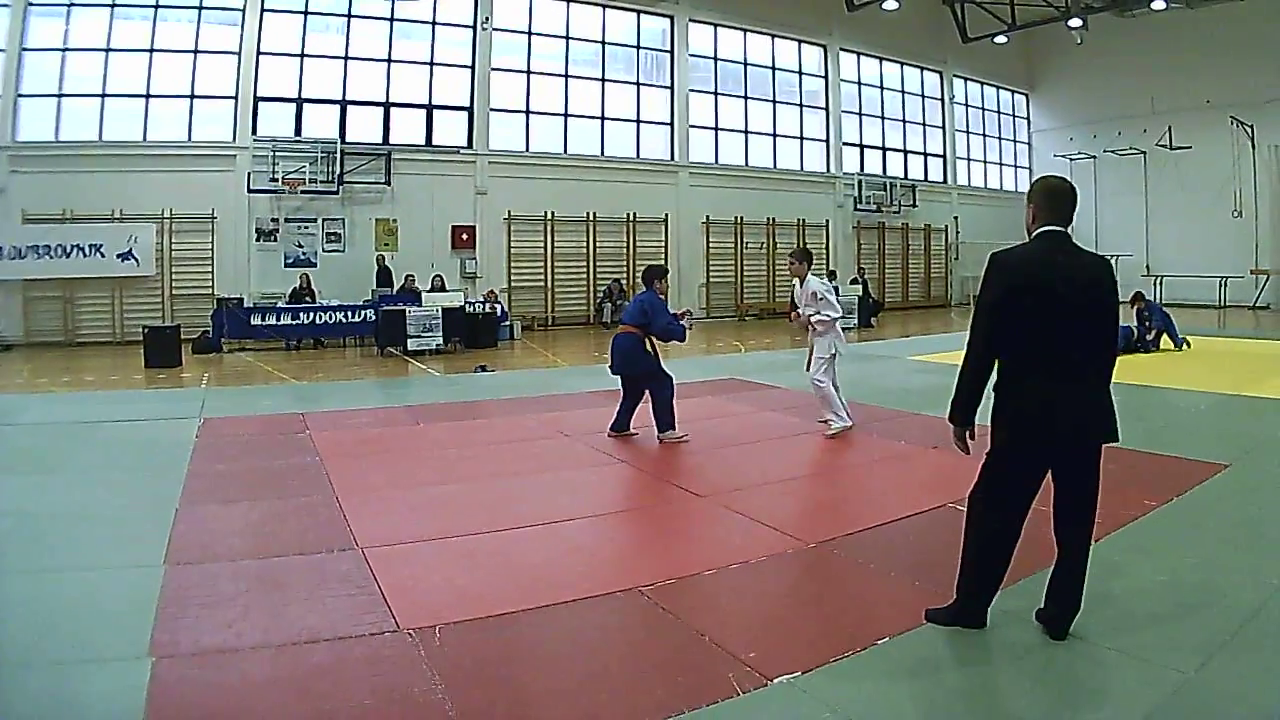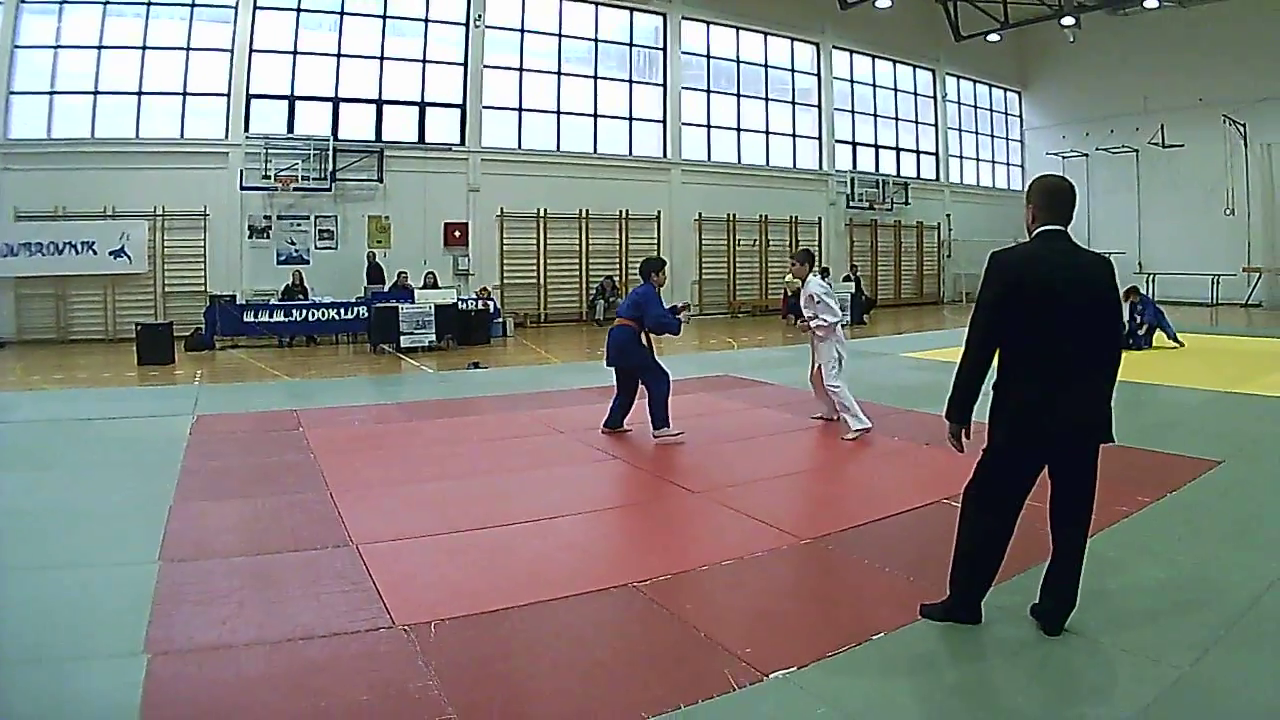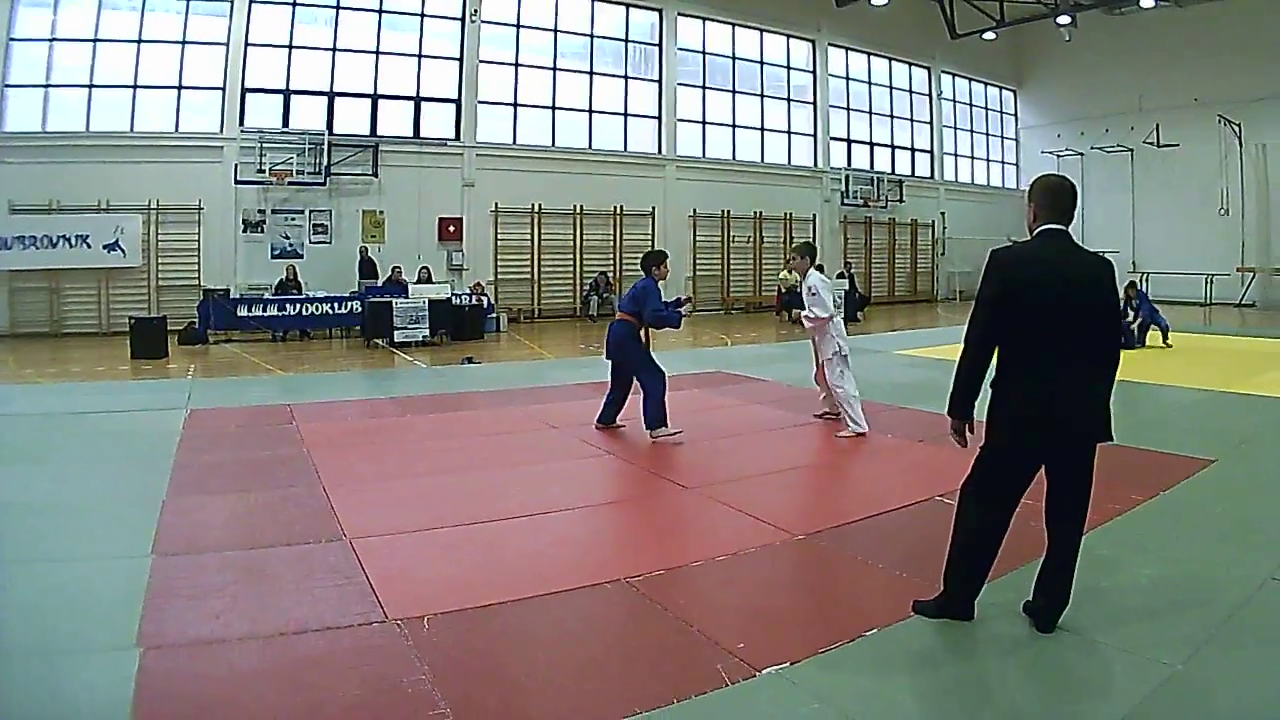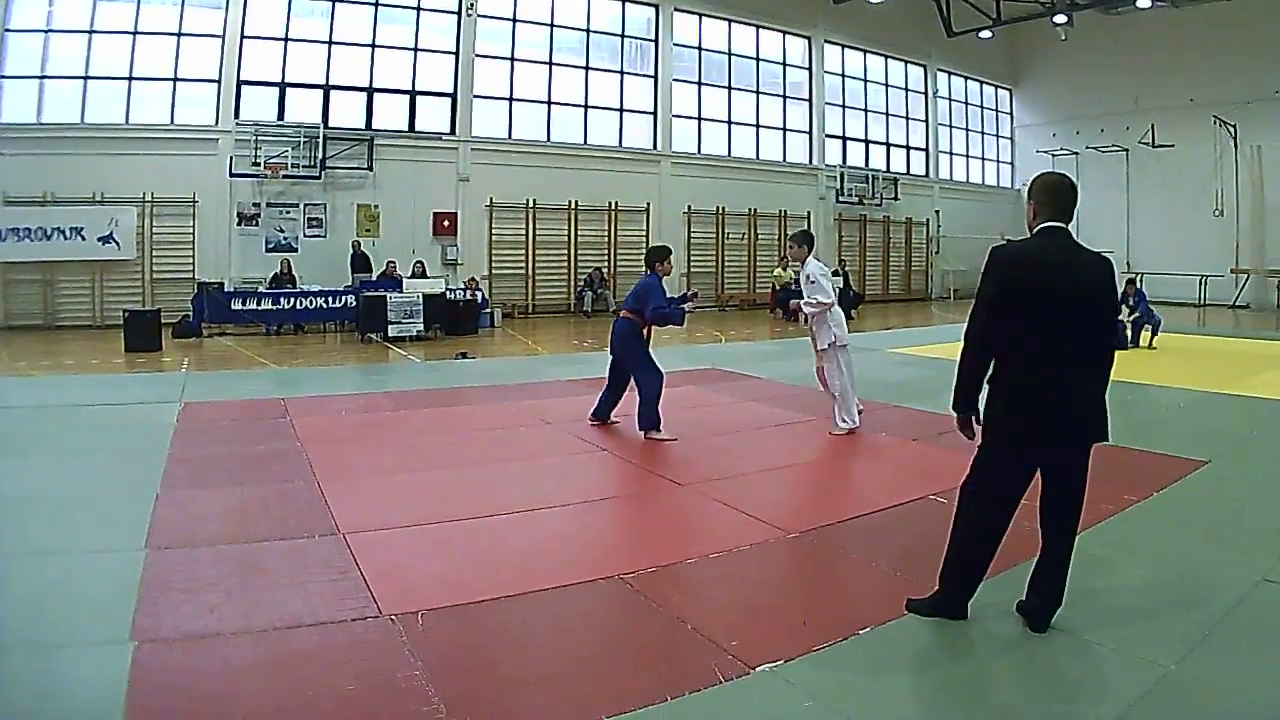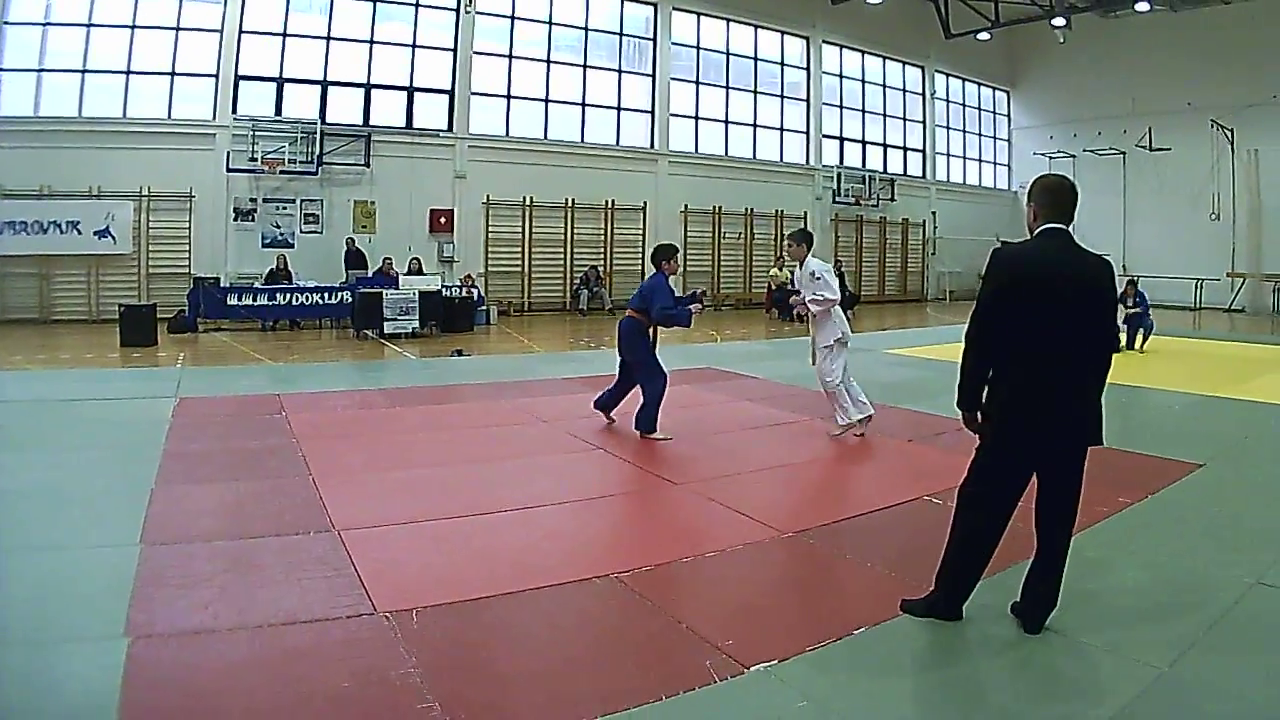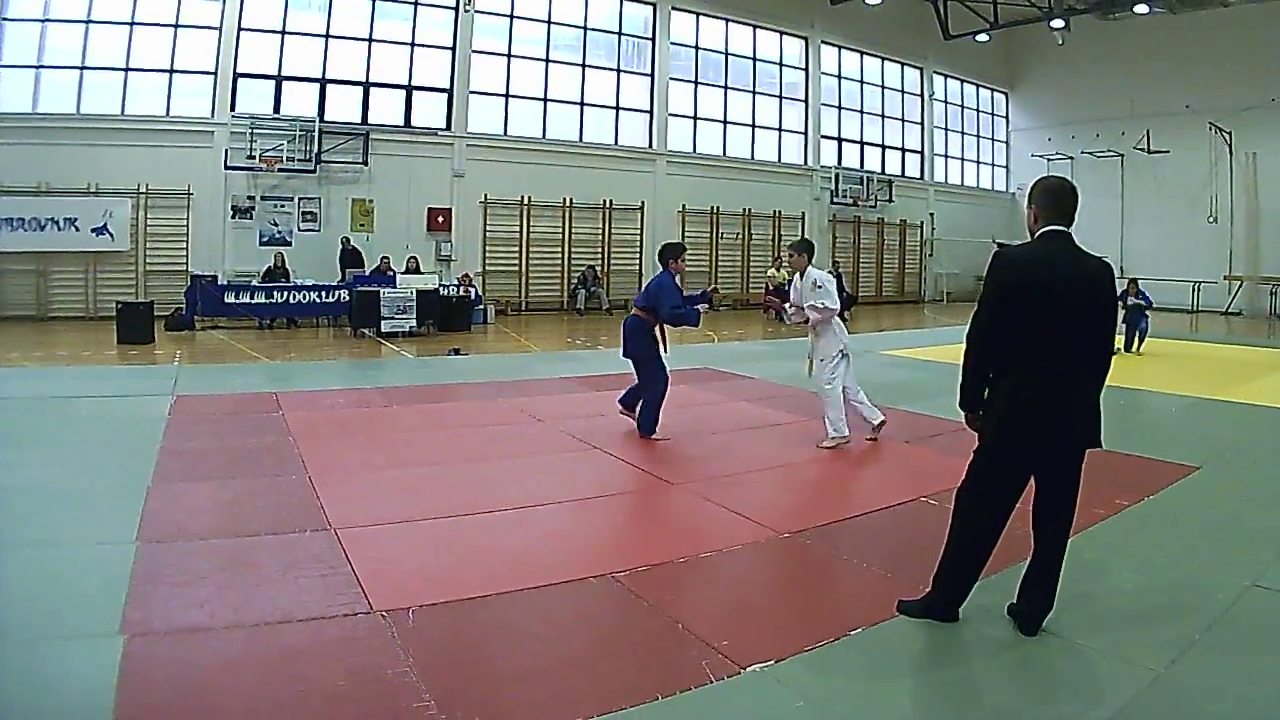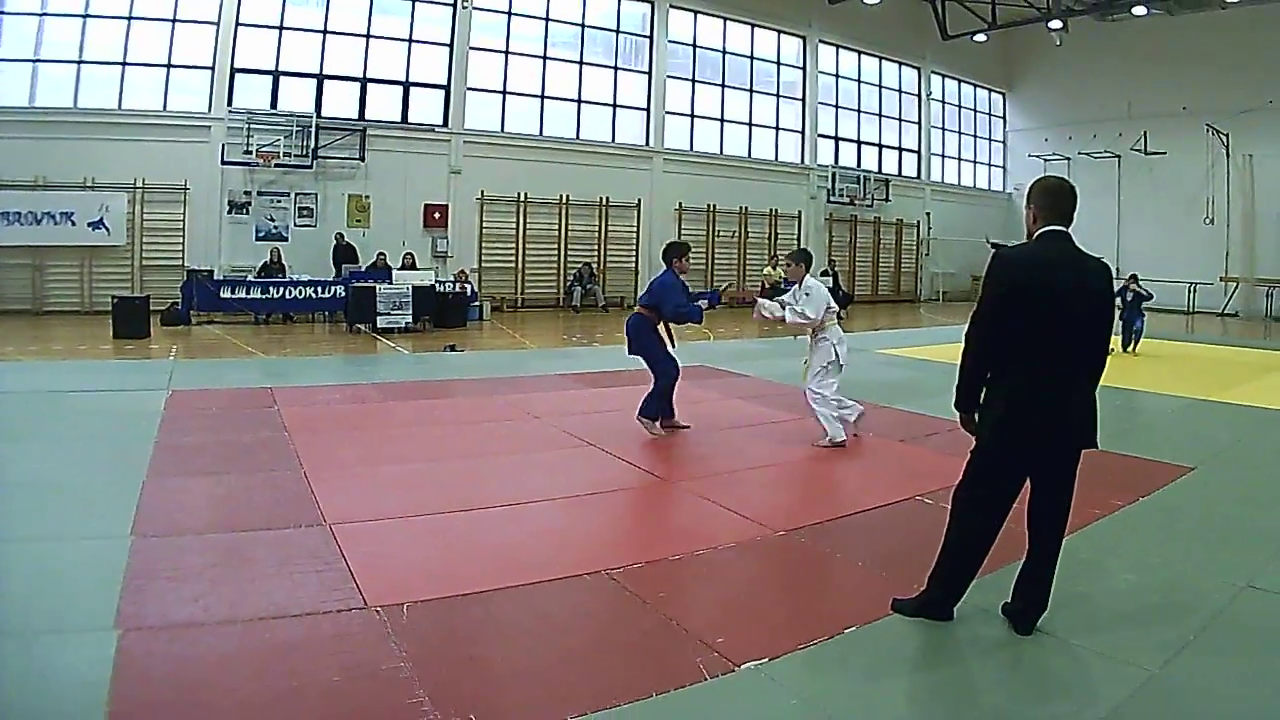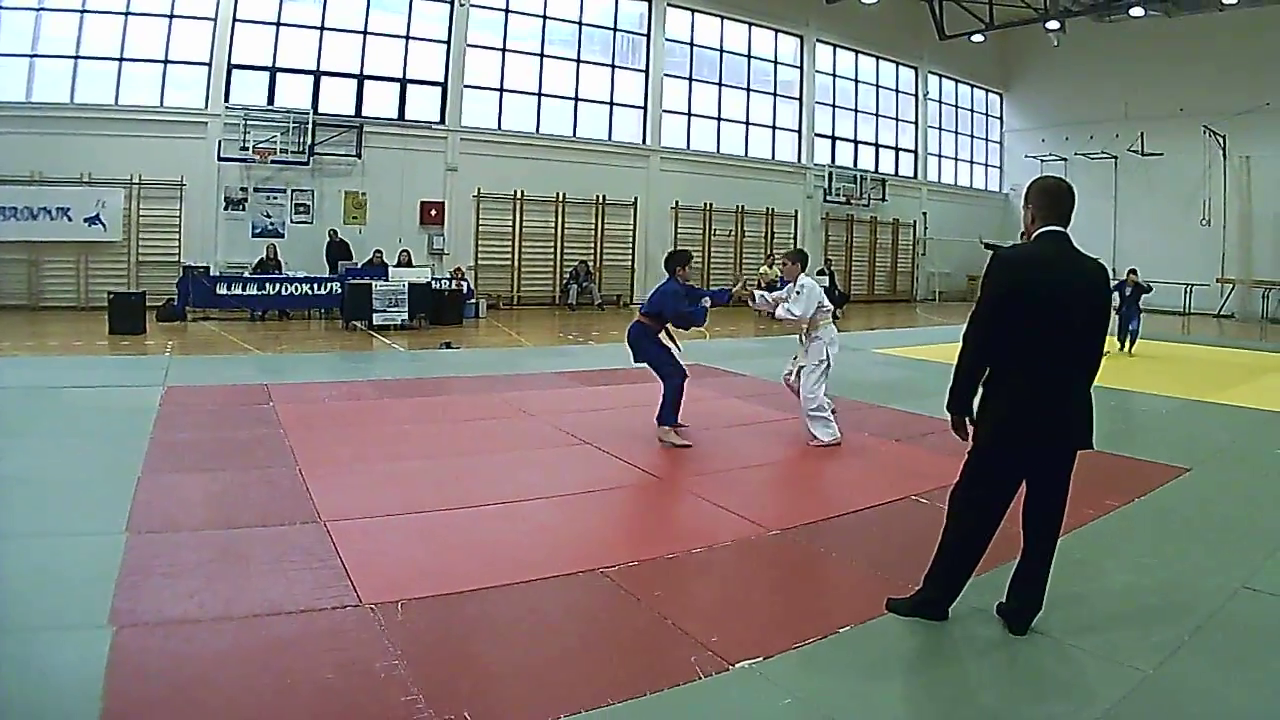
dt=0.1s
person 1, frame 1
left shoulder: (1008, 264)
right shoulder: (1099, 269)
left elbow: (983, 346)
right elbow: (1109, 346)
left wrist: (962, 412)
left hip: (1026, 415)
right hip: (1085, 414)
left knee: (991, 510)
right knee: (1075, 517)
left ankle: (970, 606)
right ankle: (1060, 614)
person 1, frame 2
left shoulder: (1007, 264)
right shoulder: (1098, 269)
left elbow: (980, 344)
right elbow: (1110, 347)
left wrist: (959, 409)
left hip: (1022, 413)
right hip: (1082, 414)
left knee: (986, 505)
right knee: (1071, 515)
left ankle: (963, 601)
right ankle: (1054, 609)
person 1, frame 3
left shoulder: (1008, 262)
right shoulder: (1099, 268)
left elbow: (980, 341)
right elbow: (1110, 347)
left wrist: (961, 405)
left hip: (1021, 411)
right hip: (1081, 413)
left knee: (983, 502)
right knee: (1067, 513)
left ankle: (957, 597)
right ankle: (1048, 606)
person 1, frame 4
left shoulder: (1009, 258)
right shoulder: (1099, 268)
left elbow: (979, 337)
right elbow: (1106, 346)
left wrist: (965, 400)
left hip: (1018, 408)
right hip: (1077, 411)
left knee: (983, 502)
right knee: (1061, 512)
left ankle: (952, 597)
right ankle: (1042, 605)
person 1, frame 5
left shoulder: (1010, 260)
right shoulder: (1099, 270)
left elbow: (980, 338)
right elbow: (1105, 348)
left wrist: (969, 400)
left hip: (1016, 410)
right hip: (1074, 413)
left knee: (981, 504)
right knee: (1057, 514)
left ankle: (947, 597)
right ankle: (1035, 607)
person 1, frame 6
left shoulder: (1011, 262)
right shoulder: (1099, 272)
left elbow: (982, 339)
right elbow: (1103, 351)
left wrist: (972, 400)
left hip: (1015, 412)
right hip: (1073, 415)
left knee: (979, 505)
right knee: (1054, 516)
left ankle: (944, 598)
right ankle: (1032, 609)
person 1, frame 7
left shoulder: (1011, 263)
right shoulder: (1098, 273)
left elbow: (980, 339)
right elbow: (1098, 351)
left wrist: (967, 401)
left hip: (1013, 413)
right hip: (1070, 416)
left knee: (977, 506)
right knee: (1049, 516)
left ankle: (938, 597)
right ankle: (1027, 608)
person 1, frame 8
left shoulder: (1010, 262)
right shoulder: (1095, 274)
left elbow: (979, 340)
right elbow: (1093, 351)
left wrist: (960, 402)
left hip: (1011, 413)
right hip: (1067, 416)
left knee: (973, 506)
right knee: (1044, 517)
left ankle: (934, 597)
right ankle: (1021, 609)
person 2, frame 1
left shoulder: (817, 286)
right shoulder: (798, 285)
left elbow: (835, 313)
left wrist: (810, 320)
right wrist: (799, 316)
left hip: (826, 335)
right hip: (816, 335)
left knee: (818, 378)
right knee: (826, 378)
left ankle: (840, 420)
right ankle: (839, 415)
person 2, frame 2
left shoulder: (816, 289)
right shoulder: (807, 287)
left elbow: (834, 318)
left wrist: (811, 326)
right wrist: (806, 323)
left hip: (829, 339)
right hip: (820, 339)
left knee: (833, 383)
right knee: (817, 379)
left ankle: (859, 424)
right ankle: (831, 412)
person 2, frame 3
left shoulder: (816, 282)
right shoulder: (809, 280)
left elbow: (824, 313)
left wrist: (804, 317)
right wrist: (807, 317)
left hip: (830, 334)
right hip: (823, 334)
left knee: (838, 381)
right knee: (822, 376)
left ankle: (857, 425)
right ankle: (834, 409)
person 2, frame 4
left shoulder: (815, 270)
right shoulder: (805, 269)
left elbow: (826, 300)
left wrist: (802, 304)
right wrist: (801, 305)
left hip: (829, 325)
right hip: (821, 325)
left knee: (835, 374)
right knee: (824, 372)
left ankle: (850, 420)
right ankle: (850, 408)
person 2, frame 5
left shoulder: (817, 268)
right shoulder: (801, 270)
left elbow: (832, 297)
left wrist: (805, 301)
right wrist: (800, 303)
left hip: (830, 323)
right hip: (819, 324)
left knee: (830, 374)
right knee: (834, 373)
left ankle: (847, 418)
right ankle: (861, 412)
person 2, frame 6
left shoulder: (819, 278)
right shoulder: (798, 281)
left elbow: (831, 308)
right elbow: (796, 313)
left wrist: (804, 309)
right wrist: (781, 307)
left hip: (831, 334)
right hip: (820, 336)
left knee: (828, 383)
right knee: (841, 384)
left ankle: (838, 433)
right ankle: (874, 418)
person 2, frame 7
left shoulder: (813, 288)
right shoulder: (798, 289)
left elbow: (810, 317)
right elbow: (780, 308)
left wrist: (788, 310)
right wrist: (757, 303)
left hip: (829, 343)
right hip: (820, 341)
left knee: (816, 390)
left ankle: (836, 435)
right ankle: (851, 412)
person 2, frame 8
left shoulder: (807, 286)
right shoulder: (794, 287)
left elbow: (797, 315)
right elbow: (772, 300)
left wrist: (781, 307)
left hip: (822, 341)
right hip: (811, 340)
left knee: (810, 390)
right knee: (792, 378)
left ankle: (828, 435)
right ankle: (822, 408)
person 3, frame 1
left shoulder: (641, 298)
right shoulder: (655, 301)
right elbow: (662, 330)
left wrist: (676, 317)
right wrist: (682, 327)
left hip: (620, 344)
right hip: (632, 345)
left knee: (633, 388)
right knee: (662, 384)
left ankle: (618, 428)
right ankle: (666, 430)
person 3, frame 2
left shoulder: (641, 291)
right shoulder: (650, 294)
left elbow: (652, 315)
right elbow: (656, 323)
left wrist: (676, 309)
right wrist: (678, 320)
left hip: (619, 338)
right hip: (628, 340)
left knee: (627, 384)
right knee: (658, 379)
left ankle: (612, 424)
right ankle: (660, 428)
person 3, frame 3
left shoulder: (643, 285)
right shoulder: (650, 288)
left elbow: (652, 309)
right elbow: (654, 317)
left wrist: (678, 303)
right wrist: (679, 313)
left hip: (619, 333)
right hip: (627, 335)
left knee: (621, 380)
right knee: (653, 378)
left ankle: (605, 420)
right ankle: (656, 427)
person 3, frame 4
left shoulder: (650, 282)
right shoulder: (652, 285)
left elbow: (661, 305)
right elbow: (656, 314)
left wrist: (684, 299)
right wrist: (682, 310)
left hip: (625, 331)
right hip: (629, 333)
left knee: (619, 376)
right knee: (651, 377)
left ankle: (600, 415)
right ankle: (651, 429)
person 3, frame 5
left shoulder: (658, 282)
right shoulder: (659, 284)
left elbow: (669, 304)
right elbow: (662, 315)
left wrist: (693, 298)
right wrist: (689, 311)
left hip: (632, 330)
right hip: (635, 332)
left knee: (629, 375)
right knee: (655, 379)
left ankle: (604, 405)
right ankle: (647, 428)
person 3, frame 6
left shoulder: (666, 281)
right shoulder: (665, 283)
left elbow: (680, 303)
right elbow: (671, 314)
left wrist: (705, 295)
right wrist: (697, 311)
left hip: (640, 329)
right hip: (638, 330)
left knee: (650, 375)
right knee: (657, 378)
left ankle: (628, 404)
right ankle: (647, 429)
person 3, frame 7
left shoulder: (671, 280)
right shoulder: (669, 282)
left elbow: (686, 300)
right elbow: (675, 312)
right wrist: (699, 308)
left hip: (643, 326)
right hip: (642, 327)
left knee: (667, 369)
right knee: (668, 370)
left ankle: (667, 417)
right ankle: (648, 415)
person 3, frame 8
left shoulder: (677, 287)
right shoulder: (671, 291)
left elbow: (701, 295)
right elbow: (682, 319)
left wrist: (730, 292)
right wrist: (703, 308)
left hip: (646, 334)
right hip: (642, 335)
left knee: (675, 373)
right knee: (674, 376)
left ankle: (668, 419)
right ankle: (666, 428)
